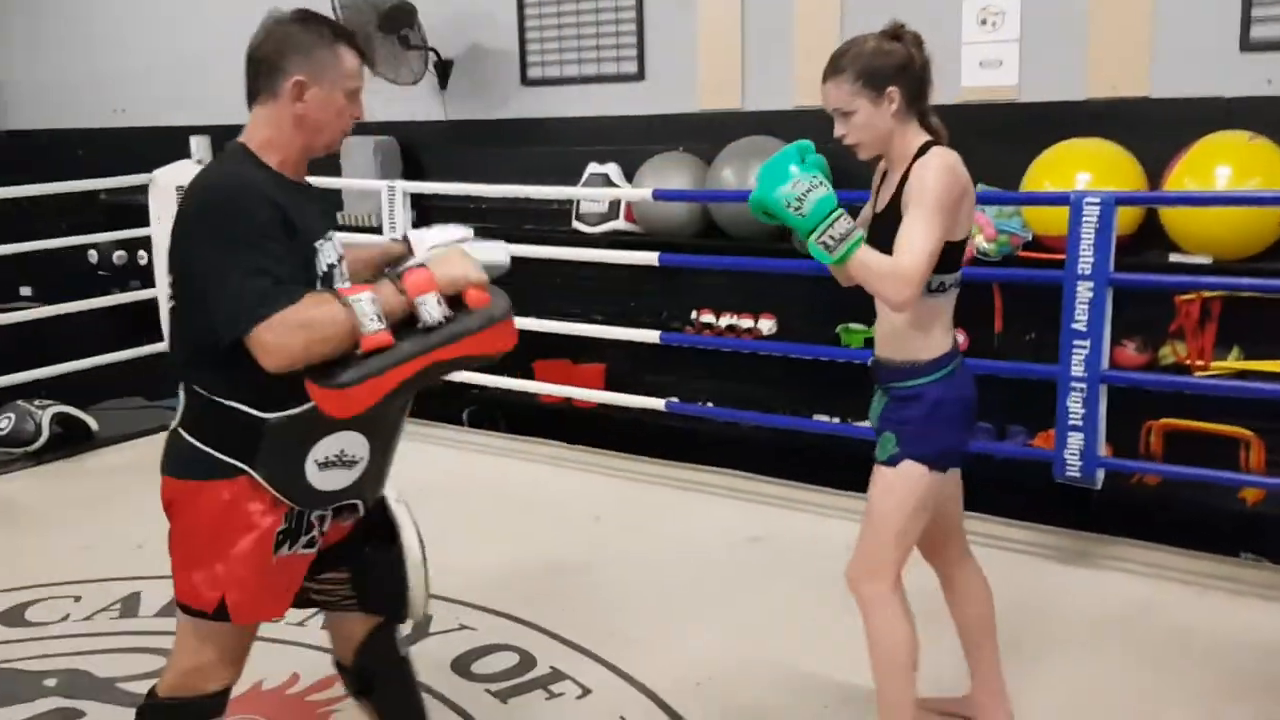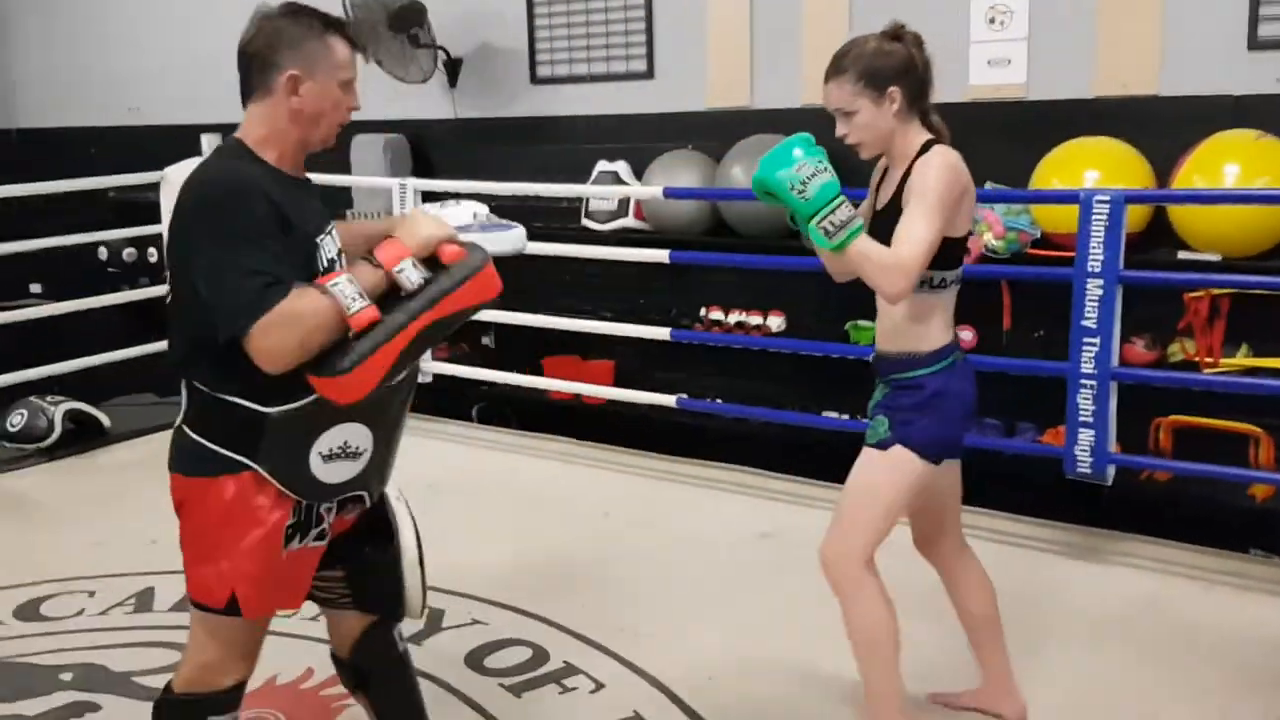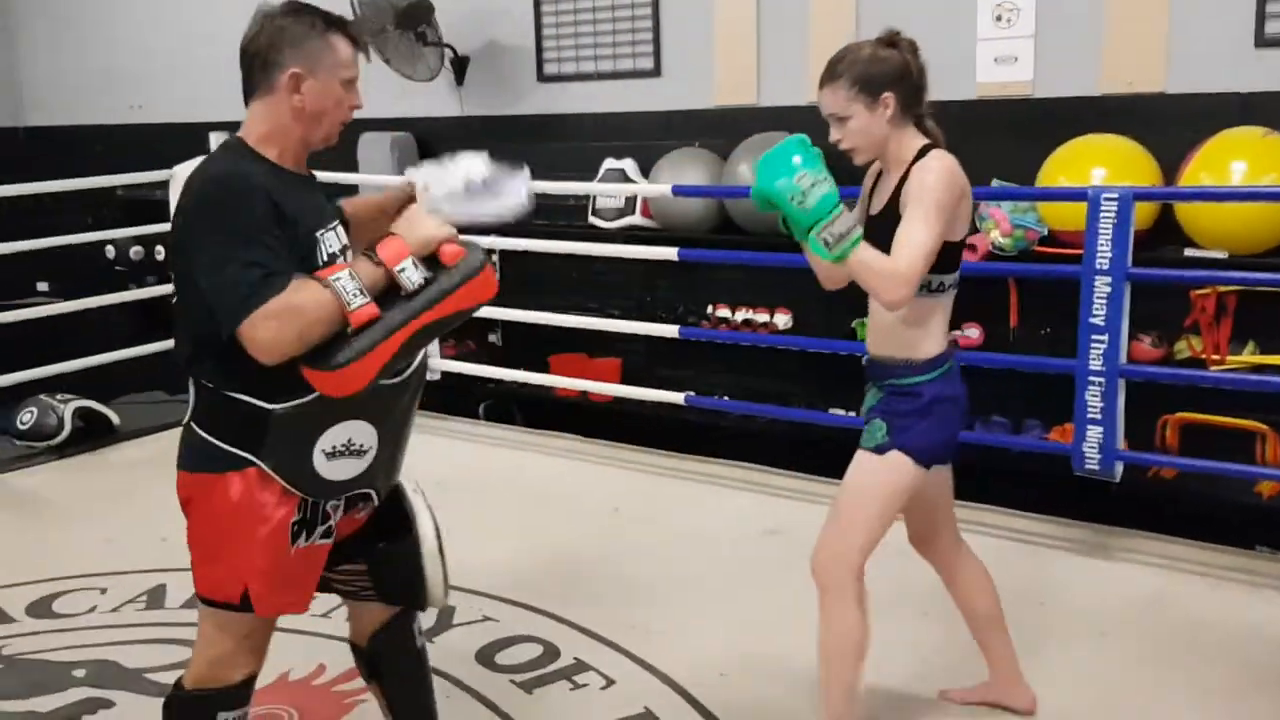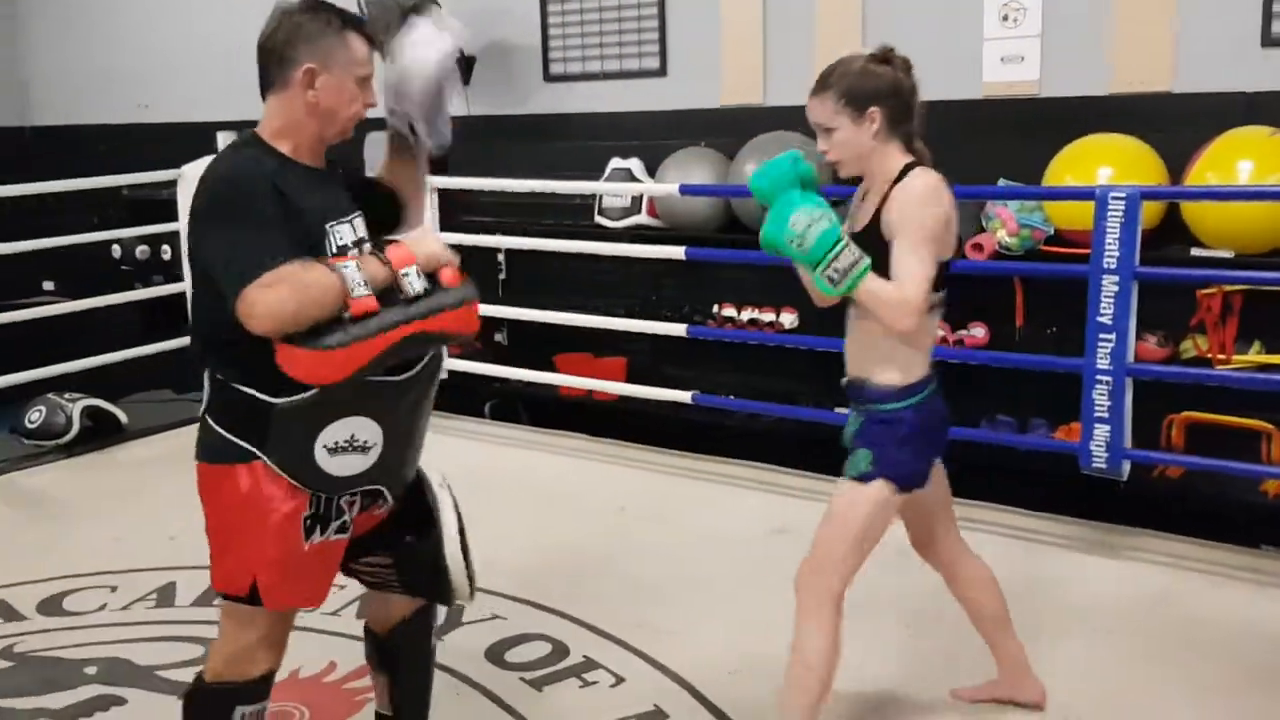
dt=0.1s
person 1, frame 1
left shoulder: (287, 185)
right shoulder: (229, 198)
right elbow: (283, 342)
left wrist: (401, 257)
right wrist: (414, 283)
left hip: (316, 466)
right hip: (239, 474)
left knee: (367, 615)
person 1, frame 2
left shoulder: (284, 181)
right shoulder: (225, 195)
right elbow: (276, 341)
left wrist: (396, 230)
right wrist: (392, 261)
left hip: (321, 459)
right hip: (245, 469)
left knee: (365, 612)
right knee: (221, 658)
person 1, frame 3
left shoulder: (298, 179)
right shoulder: (226, 191)
left elbow: (333, 230)
right elbow: (273, 331)
left wrist: (417, 196)
right wrist: (388, 255)
left hip: (339, 453)
right hip: (254, 468)
left knee: (387, 598)
right knee: (229, 655)
person 1, frame 4
left shoulder: (325, 172)
right shoulder: (239, 184)
left elbow: (392, 204)
right elbow: (269, 305)
left wrist: (413, 130)
right wrist: (395, 262)
left hip: (354, 449)
right hip: (269, 463)
left knee: (408, 592)
right knee: (250, 649)
person 2, frame 1
left shoulder: (938, 169)
right shoulder: (891, 170)
left elbow: (899, 287)
right elbow: (851, 273)
left wrist: (820, 216)
right wrist: (806, 215)
left hip: (926, 394)
right hip: (913, 389)
left knee: (872, 574)
right knee: (944, 548)
person 2, frame 2
left shoulder: (939, 167)
right shoulder: (890, 167)
left elbow: (896, 279)
right elbow: (845, 268)
left wrist: (824, 204)
right wrist: (806, 204)
left hip: (925, 386)
right hip: (912, 382)
left knee: (844, 558)
right knee: (941, 543)
person 2, frame 3
left shoulder: (936, 172)
right shoulder: (881, 175)
left elbow: (895, 286)
right elbow: (830, 275)
left wrist: (818, 217)
right wrist: (797, 206)
left hip: (919, 394)
right hip: (908, 386)
left knee: (834, 564)
right knee: (939, 544)
person 2, frame 4
left shoulder: (920, 192)
right shoulder: (872, 191)
left elbow: (905, 317)
right elbow: (825, 296)
left wrist: (829, 251)
right wrist: (798, 222)
left hip: (895, 415)
right hip: (890, 408)
left knee: (817, 588)
right knee: (940, 545)
